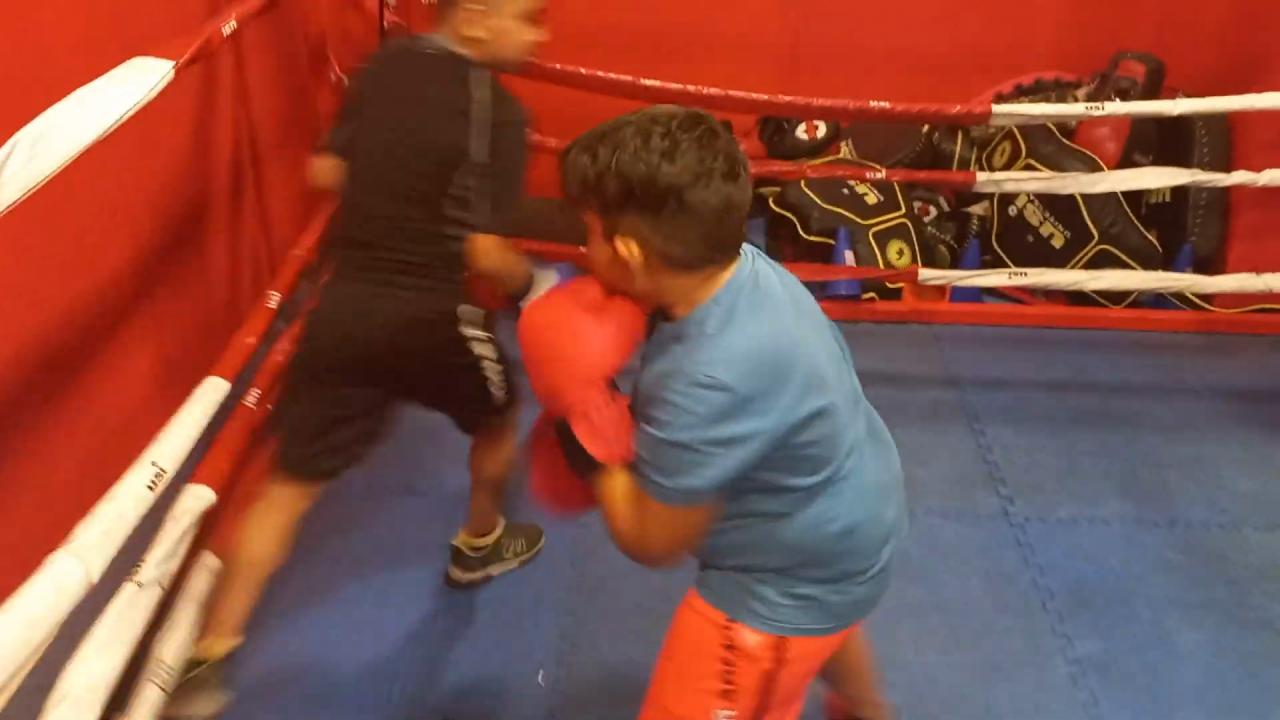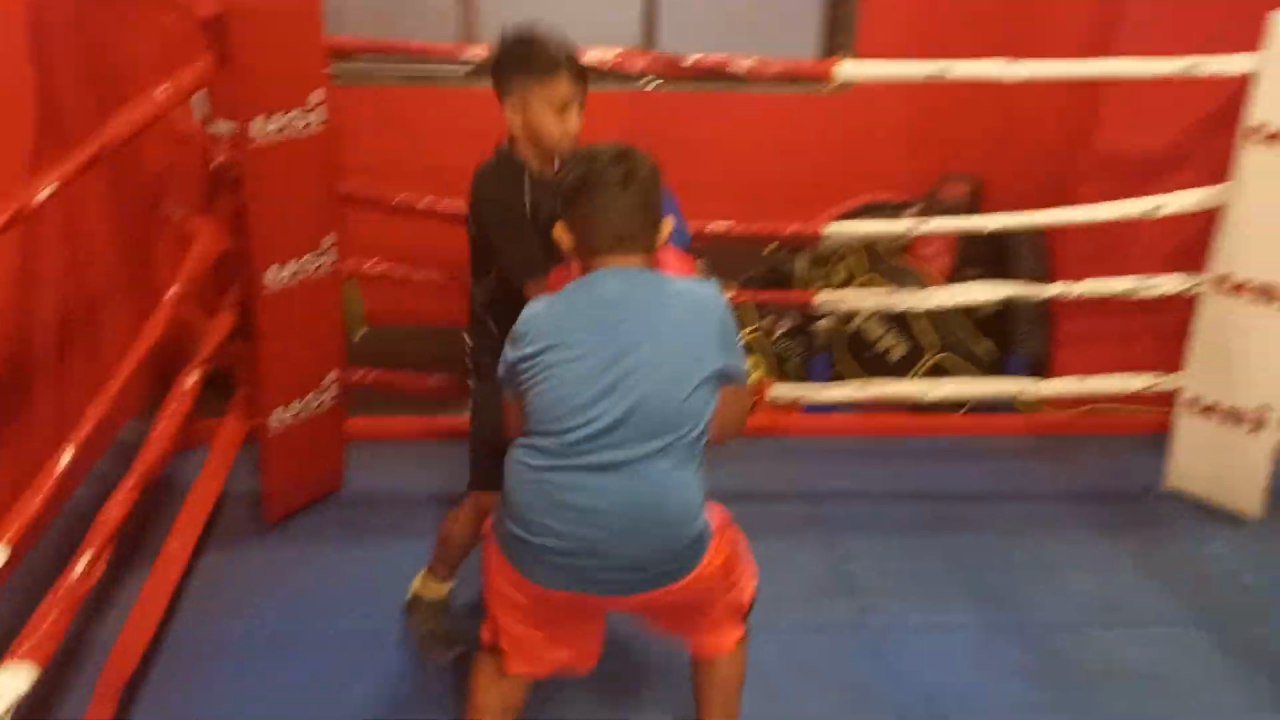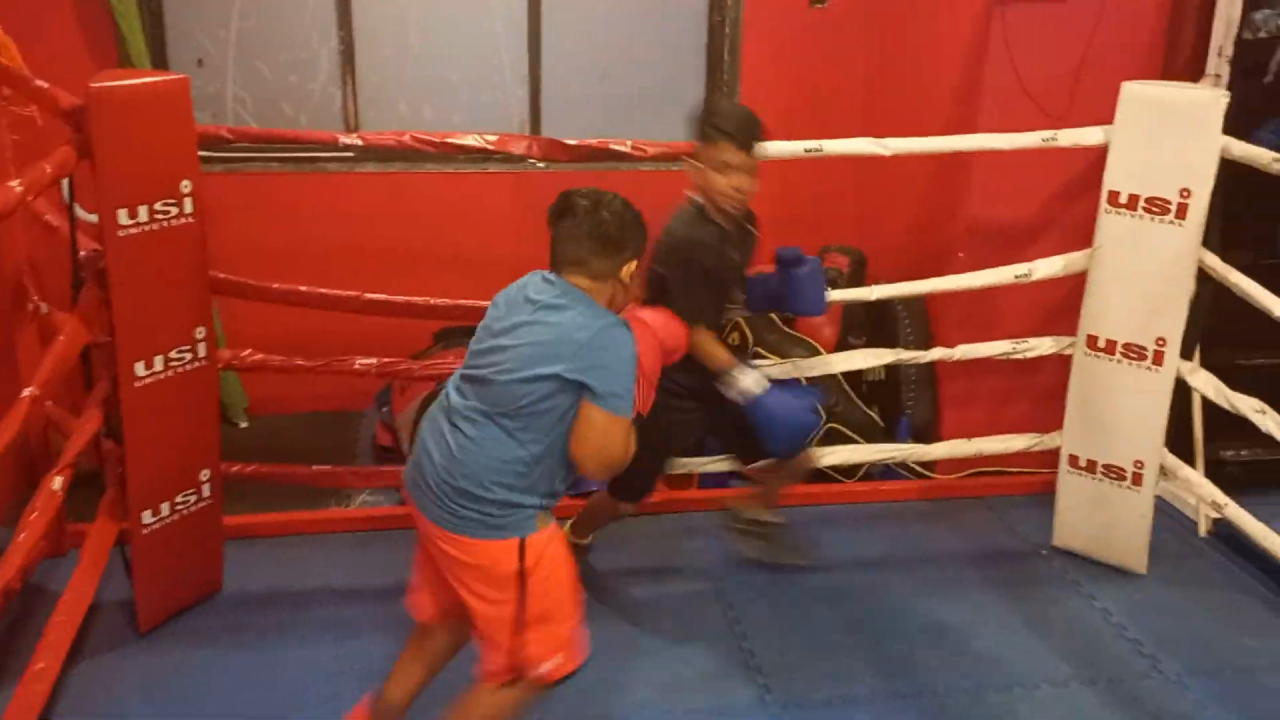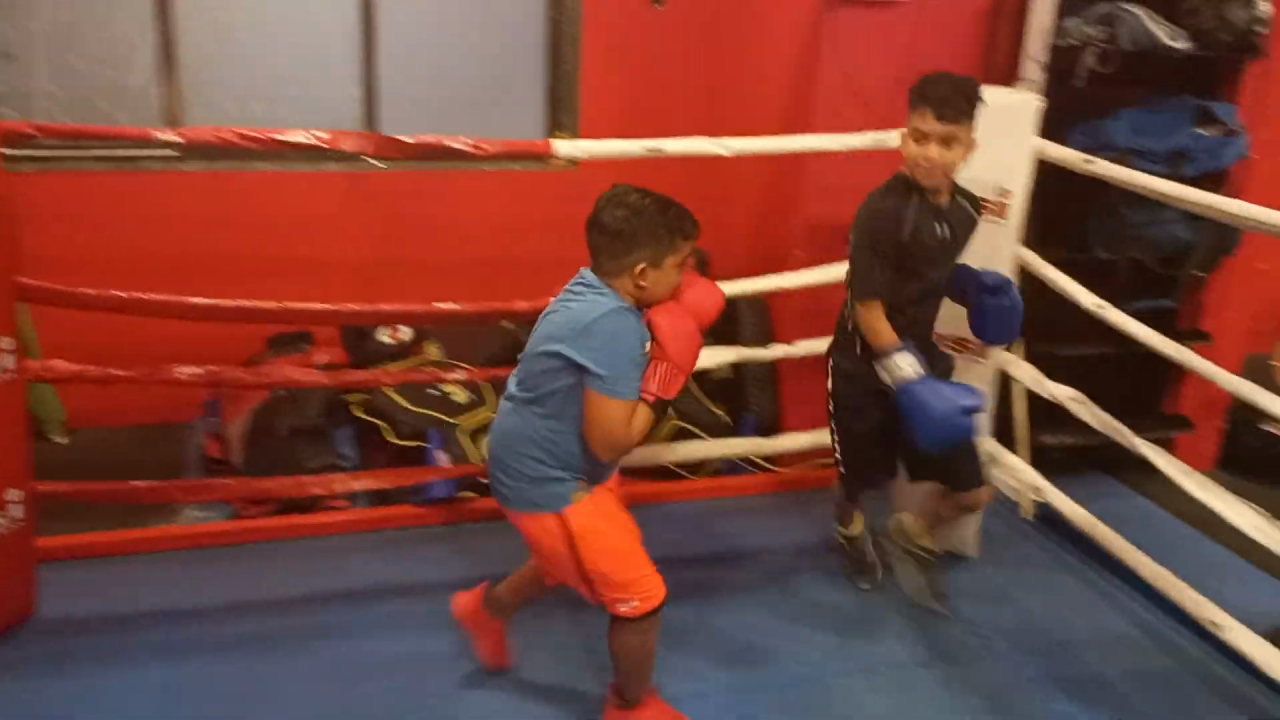
dt=0.5s
person 1, frame 1
left shoulder: (384, 66)
right shoulder: (495, 110)
left elbow: (326, 171)
right elbow: (489, 254)
right wrist: (536, 287)
left hip: (344, 311)
right hip: (427, 317)
left knee: (290, 486)
right knee: (496, 415)
right ankle: (476, 547)
person 1, frame 2
left shoulder: (557, 166)
right shoulder: (501, 187)
right elbow: (537, 288)
right hip: (509, 349)
right knee: (492, 491)
right ankle: (431, 592)
person 1, frame 3
left shoulder: (739, 223)
right shoulder: (691, 238)
right elbow: (695, 333)
left wrist: (770, 289)
right wrist: (753, 389)
left hip: (710, 366)
right hip: (669, 374)
left knee: (794, 448)
right knee: (628, 492)
left ankle: (755, 515)
right ankle: (570, 543)
person 1, frame 4
left shoulder: (965, 207)
right shoulder: (883, 209)
right elbow: (868, 309)
left wrist: (969, 285)
right wrist: (909, 380)
left hip: (921, 354)
right hip: (865, 363)
left knee: (970, 489)
right knee: (864, 474)
left ankle: (913, 533)
right ankle: (851, 530)
person 2, frame 1
left shoulder: (711, 383)
right shoulder: (728, 263)
left elbow: (648, 537)
left hip: (793, 582)
right hip: (844, 532)
right knee: (821, 631)
person 2, frame 2
left shoulder: (536, 321)
right shoulder: (705, 306)
left elbow: (513, 427)
right elbow: (727, 422)
left hip: (543, 548)
right hip: (663, 554)
left knee: (504, 656)
right knee: (726, 614)
person 2, frame 3
left shoulder: (522, 291)
right shoulder: (610, 340)
right elbow: (599, 459)
right wrist: (633, 388)
left hip: (435, 482)
right hip: (491, 515)
left knee: (452, 615)
right knee: (537, 662)
person 2, frame 4
left shoulder: (593, 291)
right shoulder: (612, 326)
right elbow: (613, 441)
left wrist: (673, 325)
right wrist: (667, 368)
left hip: (546, 461)
right hip: (549, 486)
left knee: (592, 552)
right knee: (638, 599)
left ankle: (485, 606)
